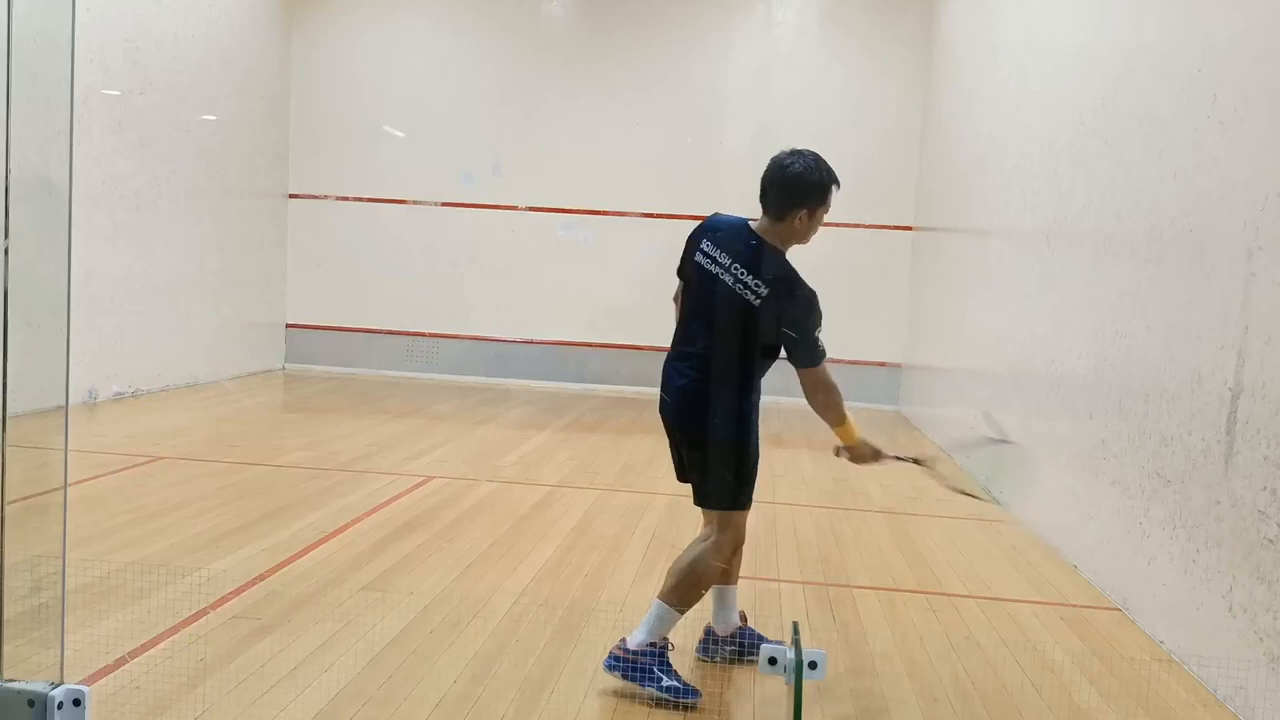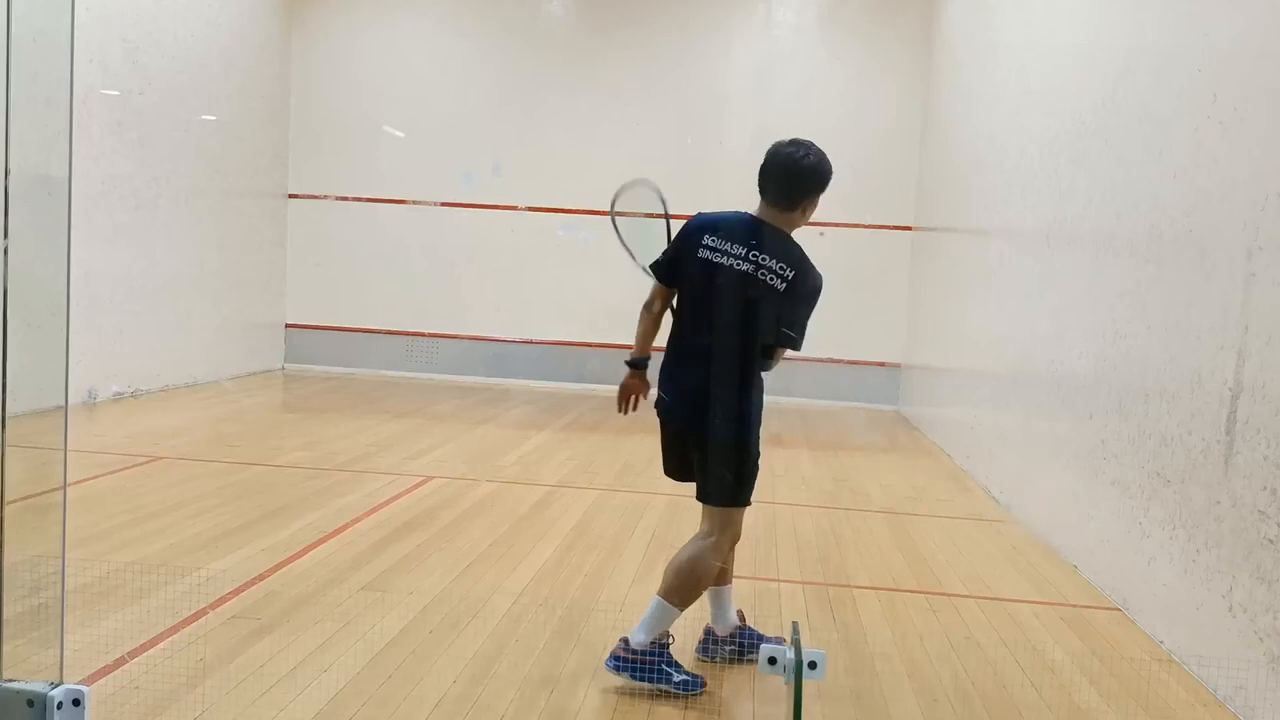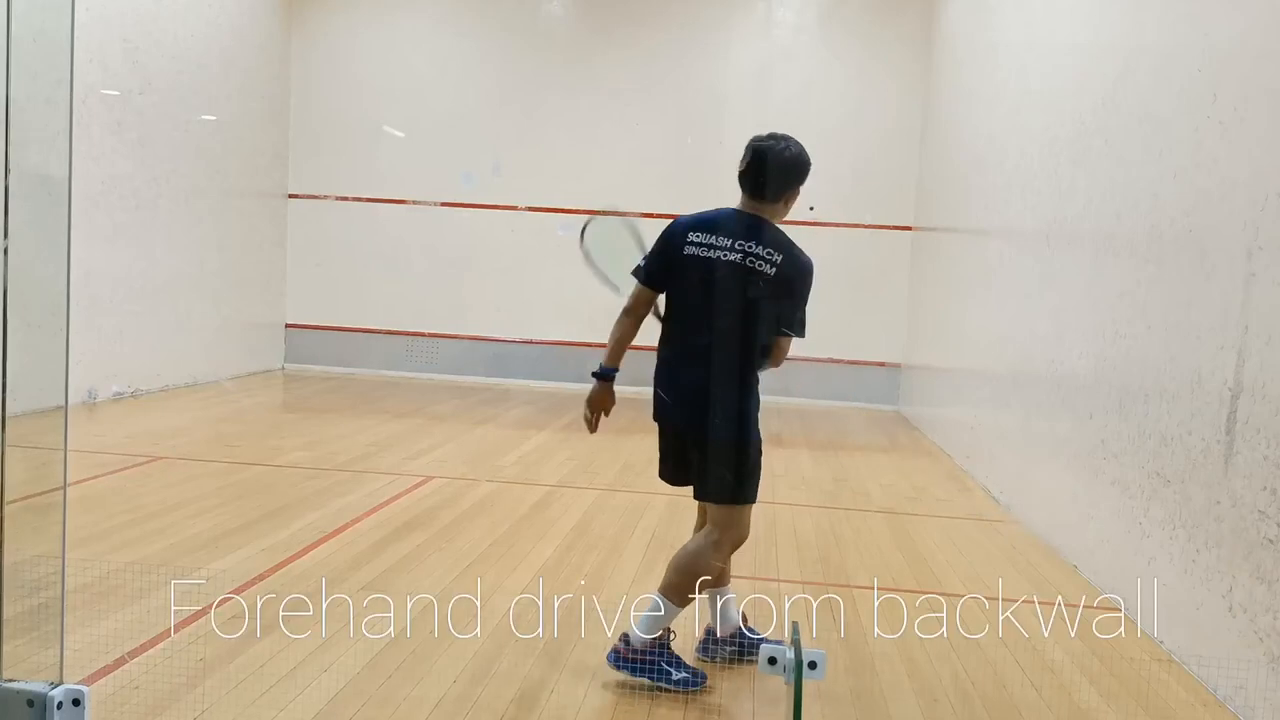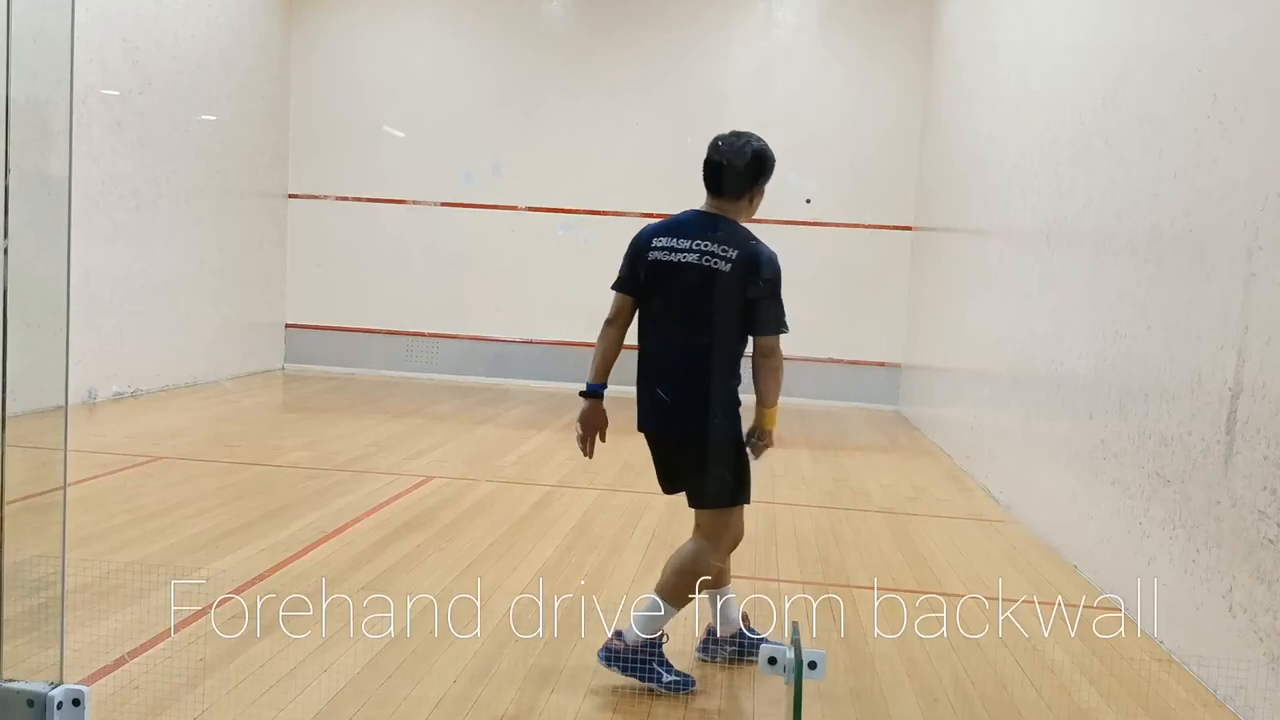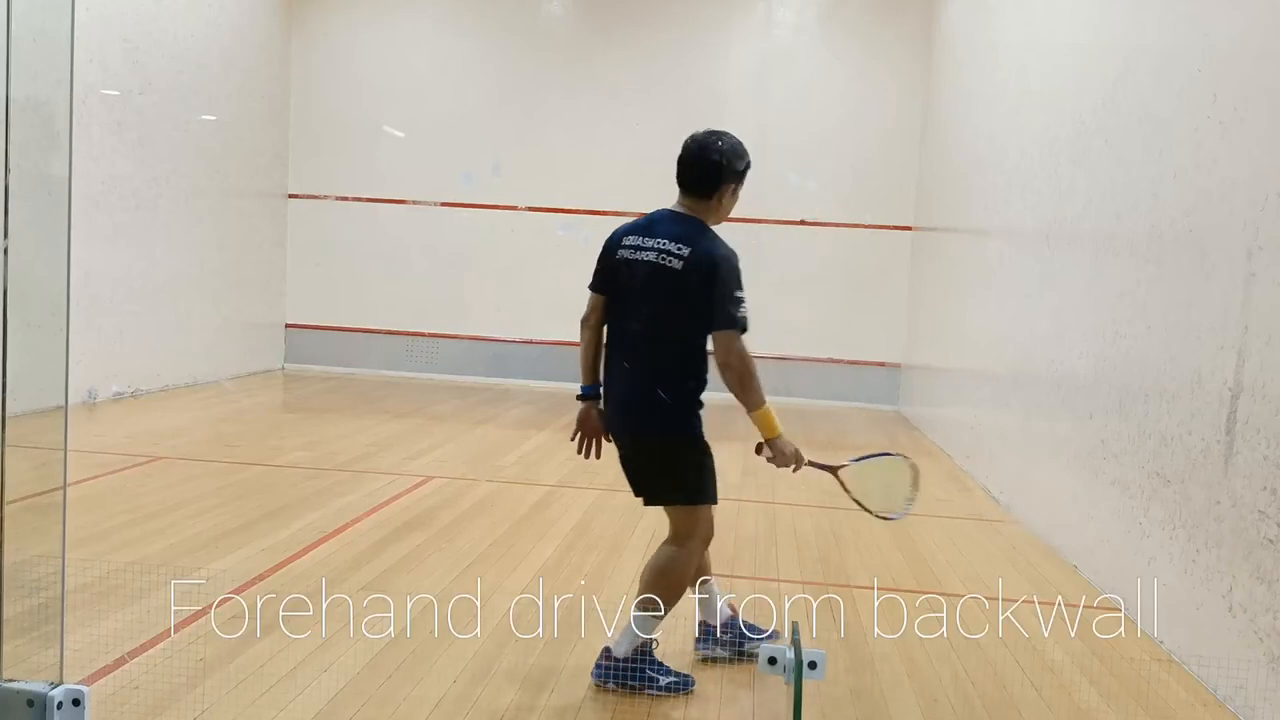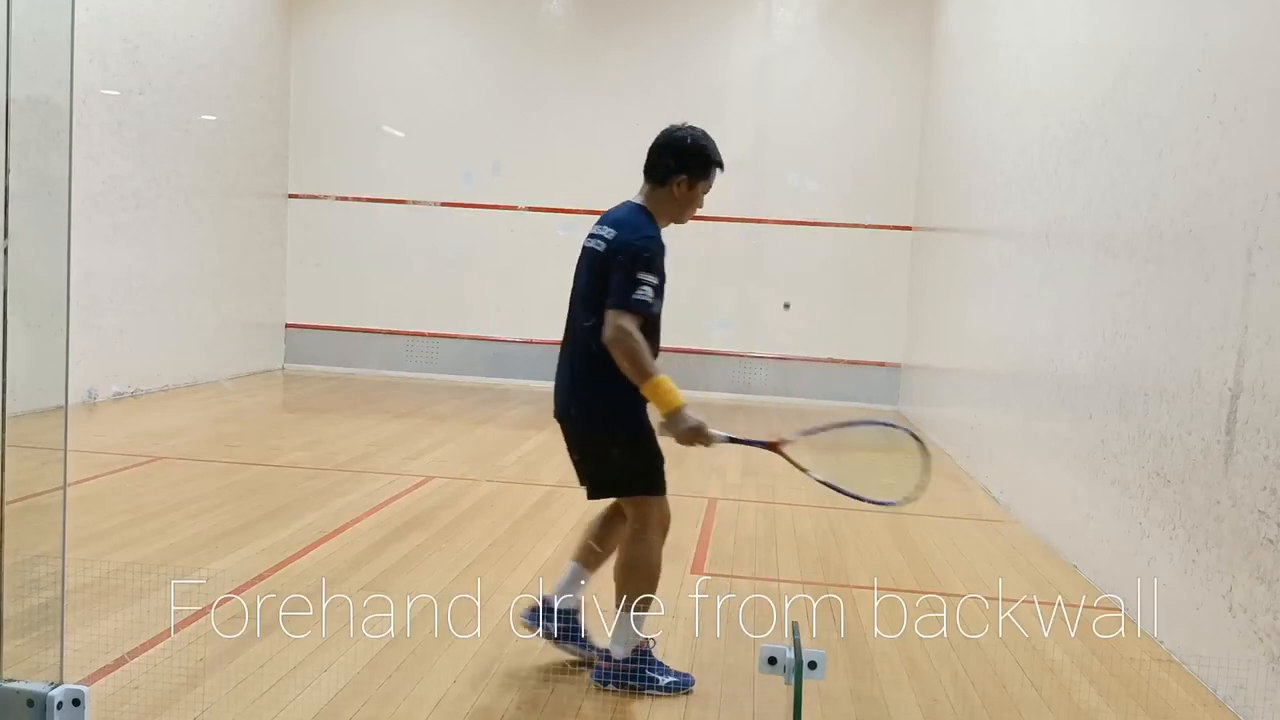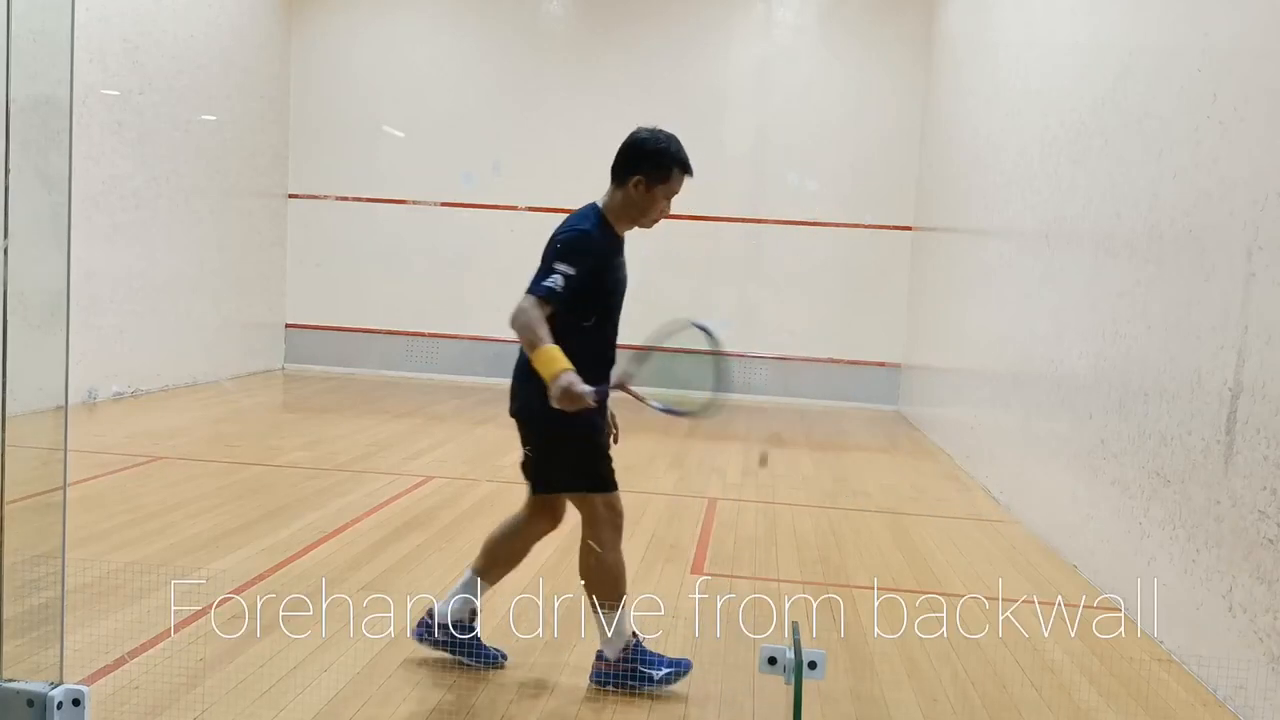
dt=0.3s
person 1, frame 1
left shoulder: (712, 230)
right shoulder: (791, 292)
right elbow: (814, 380)
right wrist: (851, 438)
left hip: (680, 395)
right hip: (721, 413)
left knee: (729, 517)
right knee: (723, 533)
left ankle: (724, 630)
right ankle: (638, 648)
person 1, frame 2
left shoulder: (701, 228)
right shoulder: (803, 277)
left elbow: (655, 304)
right elbow: (774, 355)
left wrist: (638, 365)
left hip: (676, 400)
right hip: (729, 412)
left knee: (719, 516)
right knee: (719, 533)
left ankle: (724, 629)
right ankle: (639, 645)
person 1, frame 3
left shoulder: (684, 231)
right shoulder: (793, 263)
left elbow: (634, 309)
right elbow: (776, 352)
left wrist: (604, 377)
left hip: (672, 401)
right hip: (726, 410)
left knee: (714, 516)
right knee: (727, 530)
left ankle: (726, 629)
right ankle: (642, 640)
person 1, frame 4
left shoulder: (652, 238)
right shoulder: (759, 260)
left elbow: (615, 321)
right elbow: (767, 356)
left wrist: (594, 395)
right wrist: (765, 421)
left hip: (656, 409)
right hip: (709, 414)
left knee: (712, 520)
right knee: (721, 532)
left ankle: (726, 629)
right ankle: (635, 639)
person 1, frame 5
left shoulder: (624, 236)
right shoulder: (713, 257)
left elbow: (590, 322)
right elbow: (730, 354)
left wrist: (590, 398)
right wrist: (772, 431)
left hip: (620, 408)
right hip: (664, 414)
left knee: (688, 518)
right knee: (693, 530)
left ankle: (718, 624)
right ankle: (624, 654)
person 1, frame 6
left shoulder: (612, 223)
right shoulder: (642, 242)
right elbow: (619, 333)
right wrist: (672, 406)
left hip: (579, 397)
right hip: (608, 405)
left knee: (627, 508)
right knee: (651, 519)
left ankle: (560, 606)
right ankle: (625, 655)
person 1, frame 7
left shoulder: (608, 237)
right shoulder: (582, 237)
right elbow: (528, 311)
left wrist: (594, 392)
right wrist: (561, 375)
left hip: (563, 406)
right hip: (554, 406)
left knee: (543, 512)
right knee: (604, 517)
left ankle: (447, 617)
right ankle: (618, 655)
